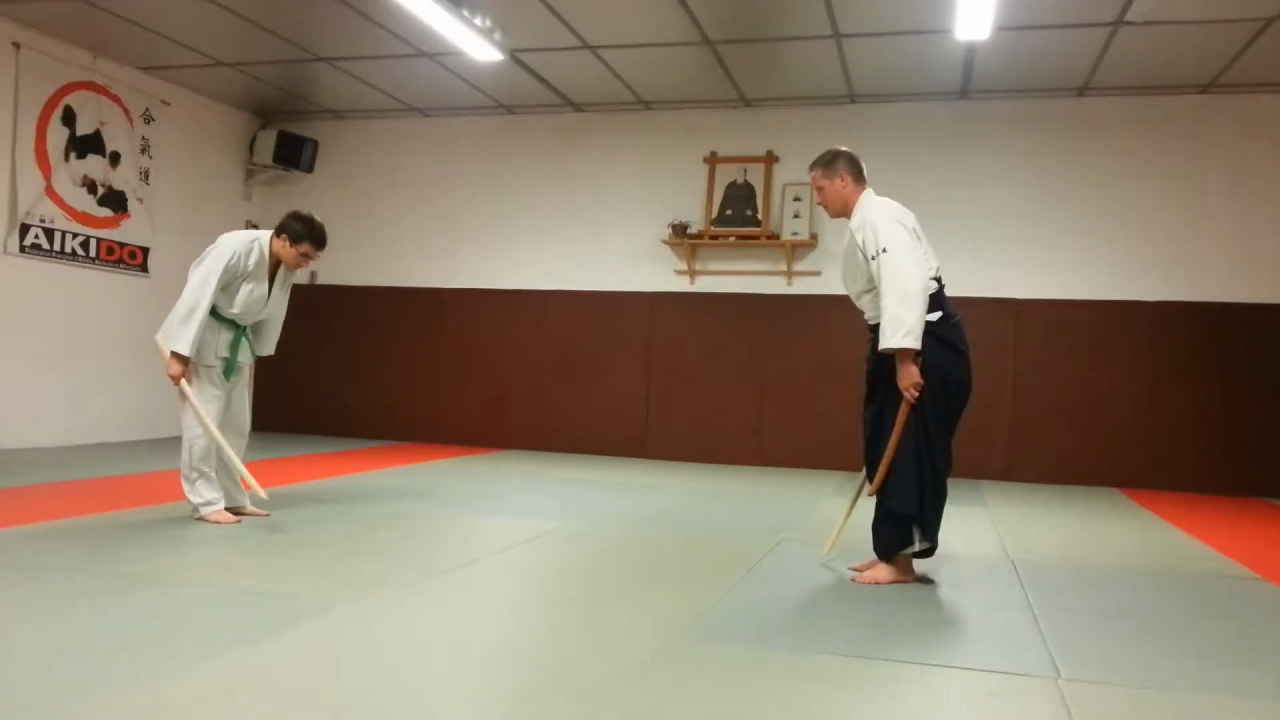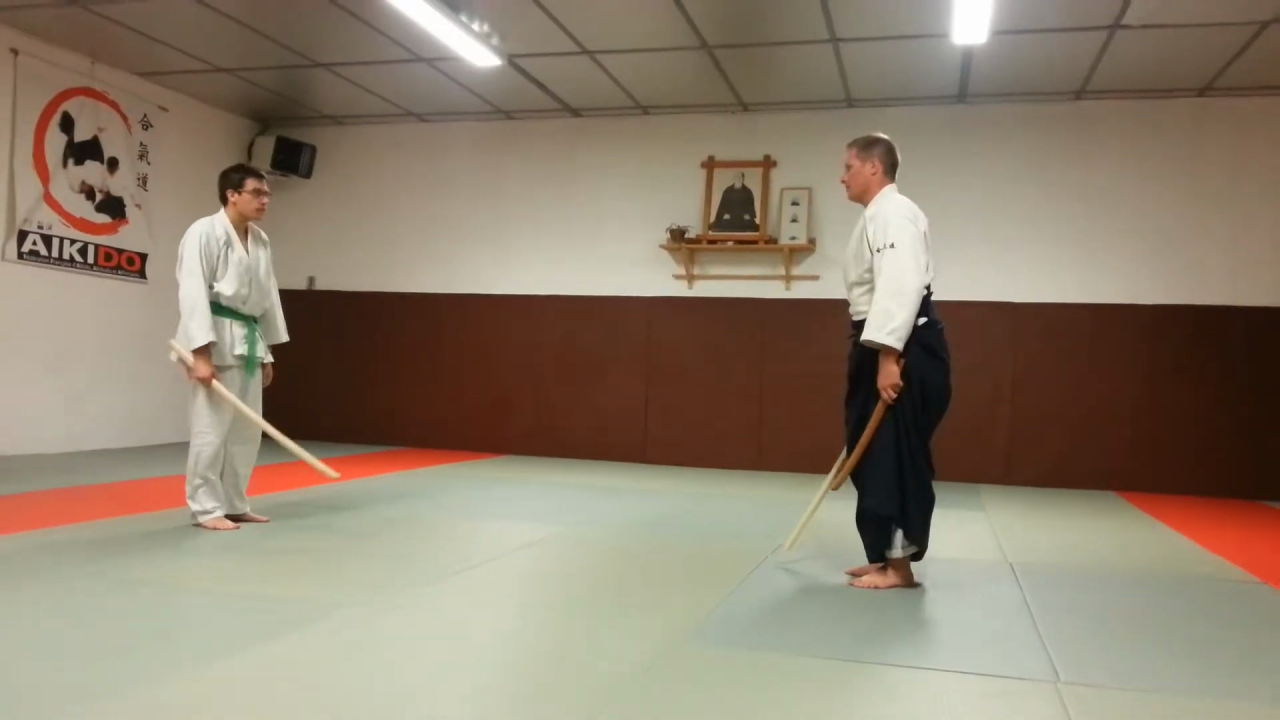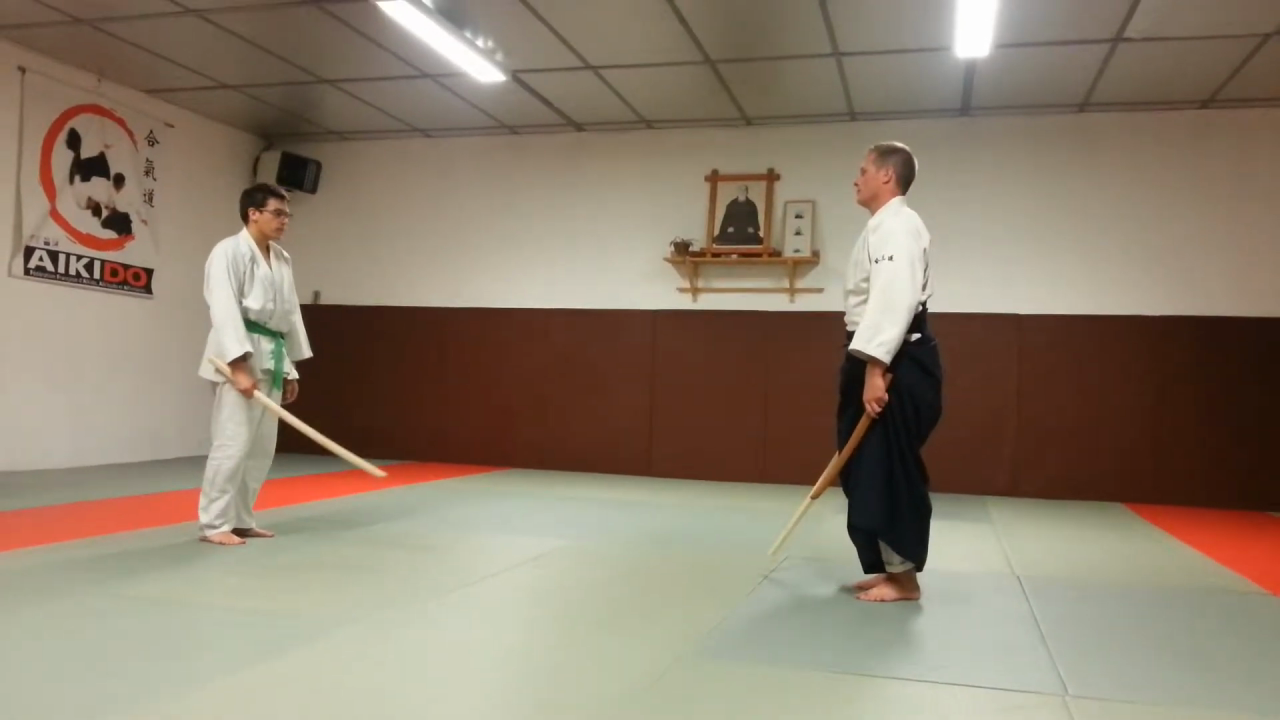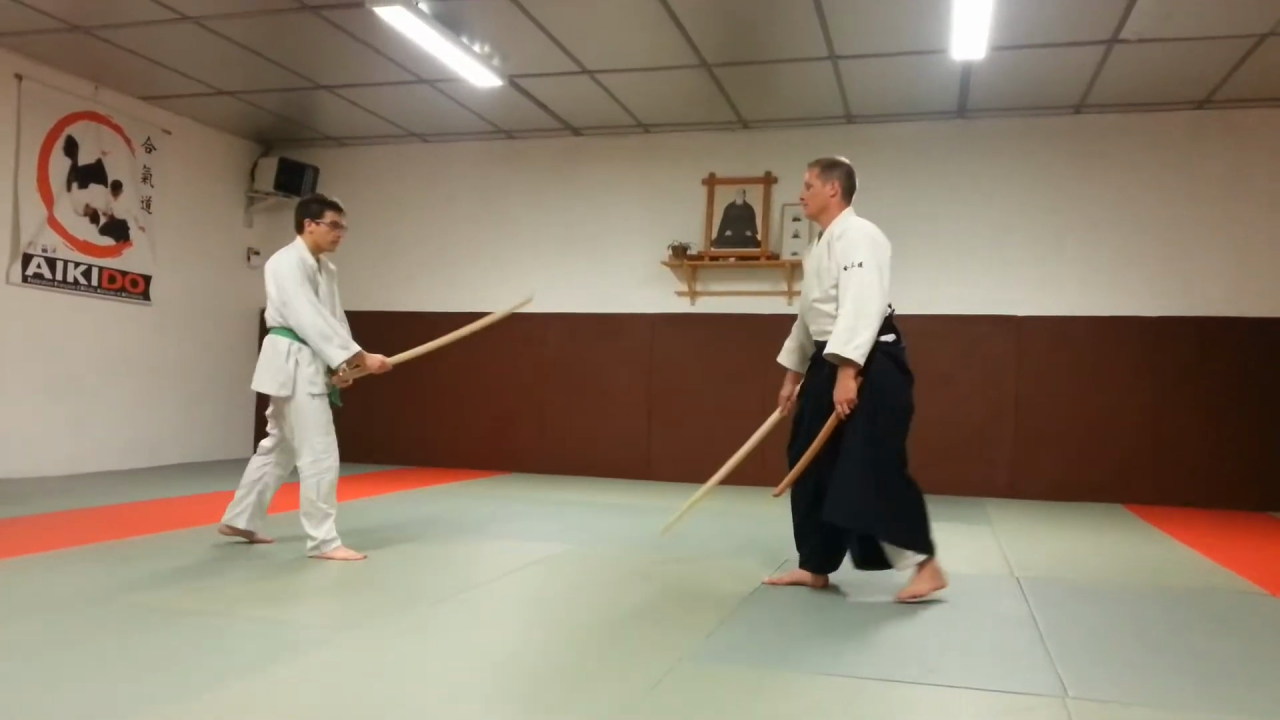
dt=1s
person 1, frame 1
left shoulder: (879, 217)
right shoulder: (866, 224)
left elbow: (906, 287)
left wrist: (906, 360)
right wrist: (894, 357)
left hip: (926, 346)
right hip: (904, 344)
left knee: (911, 451)
right knee: (889, 450)
left ankle: (901, 559)
right ankle: (894, 551)
person 1, frame 2
left shoulder: (893, 214)
right shoulder: (877, 217)
left elbow: (901, 289)
left wrist: (889, 359)
left hip: (903, 350)
right hip: (884, 347)
left knee: (895, 455)
right knee: (873, 454)
left ankle: (897, 564)
right ankle: (887, 556)
person 1, frame 3
left shoulder: (896, 225)
right shoulder: (883, 226)
left elbow: (894, 302)
left wrist: (876, 370)
left hip: (894, 364)
right hip: (879, 359)
left knee: (890, 469)
right knee: (870, 468)
left ankle: (903, 576)
right ankle: (890, 568)
person 1, frame 4
left shoulder: (857, 236)
right shoulder: (820, 246)
left elbow: (862, 308)
right elbow: (808, 317)
left wrist: (847, 373)
right wrist: (792, 374)
left hip: (867, 365)
right hip: (829, 365)
left knee: (871, 468)
right knee: (812, 464)
left ankle: (925, 565)
right ankle: (815, 566)
person 2, frame 1
left shoulder: (287, 266)
right shoulder: (236, 248)
right elbow: (196, 297)
left wrist: (251, 357)
right wrist: (179, 355)
left hip: (236, 342)
right hip: (203, 339)
left knee: (236, 424)
right knee: (203, 421)
left ankle: (231, 498)
right ankle: (206, 502)
person 2, frame 2
left shoulder: (260, 240)
right shoulder: (204, 233)
right elbow: (193, 294)
left wrist: (266, 353)
right wrist: (201, 354)
left hip: (248, 342)
right hip: (216, 341)
left knee: (247, 431)
right knee: (211, 429)
left ankle: (234, 504)
right ankle: (206, 508)
person 2, frame 3
left shoulder: (281, 259)
right shoulder: (229, 252)
right elbow: (225, 312)
left wrist: (290, 369)
right wrist: (239, 366)
left hip: (271, 356)
right hip: (241, 356)
left knee: (261, 445)
right knee: (233, 441)
left ankle: (240, 518)
right ankle: (215, 522)
person 2, frame 4
left shoulder: (325, 268)
right shoulder: (287, 263)
left elbow: (334, 319)
right elbow: (312, 321)
left wrist: (342, 365)
right wrist: (360, 357)
left hip: (309, 364)
right hip: (293, 363)
left knee: (278, 448)
right knee: (319, 452)
left ankle: (239, 519)
right ankle: (323, 540)
